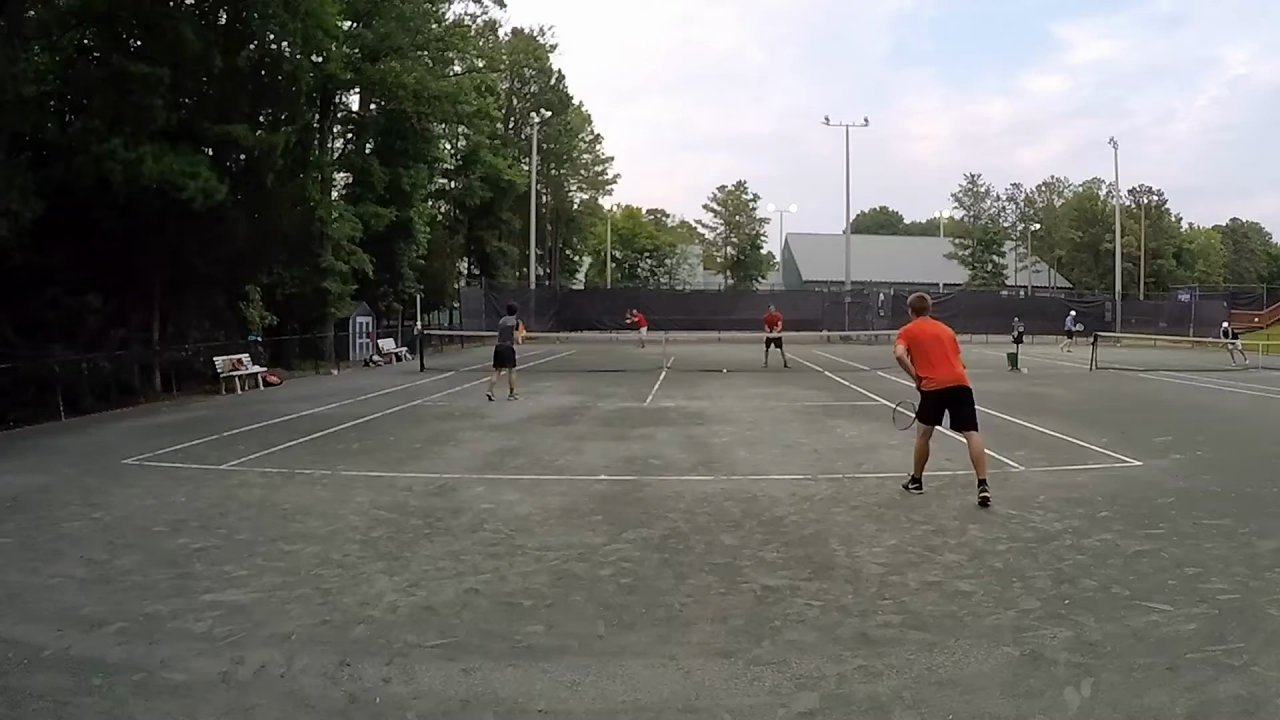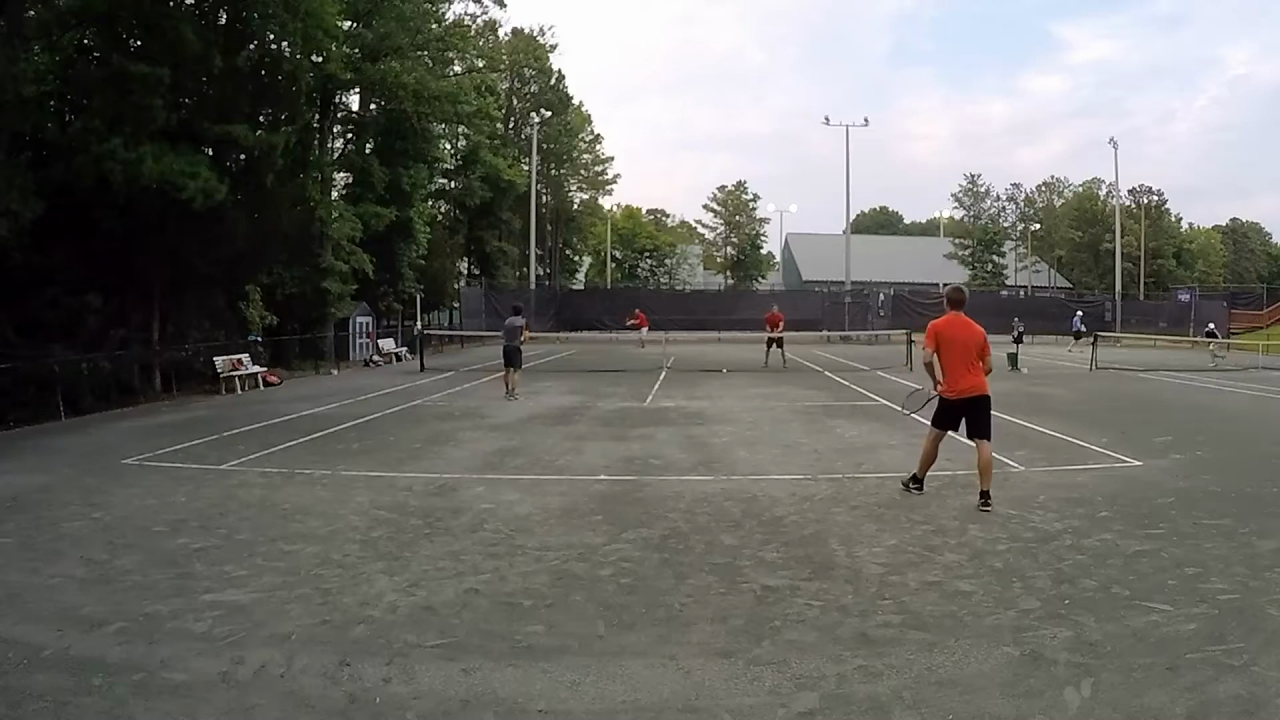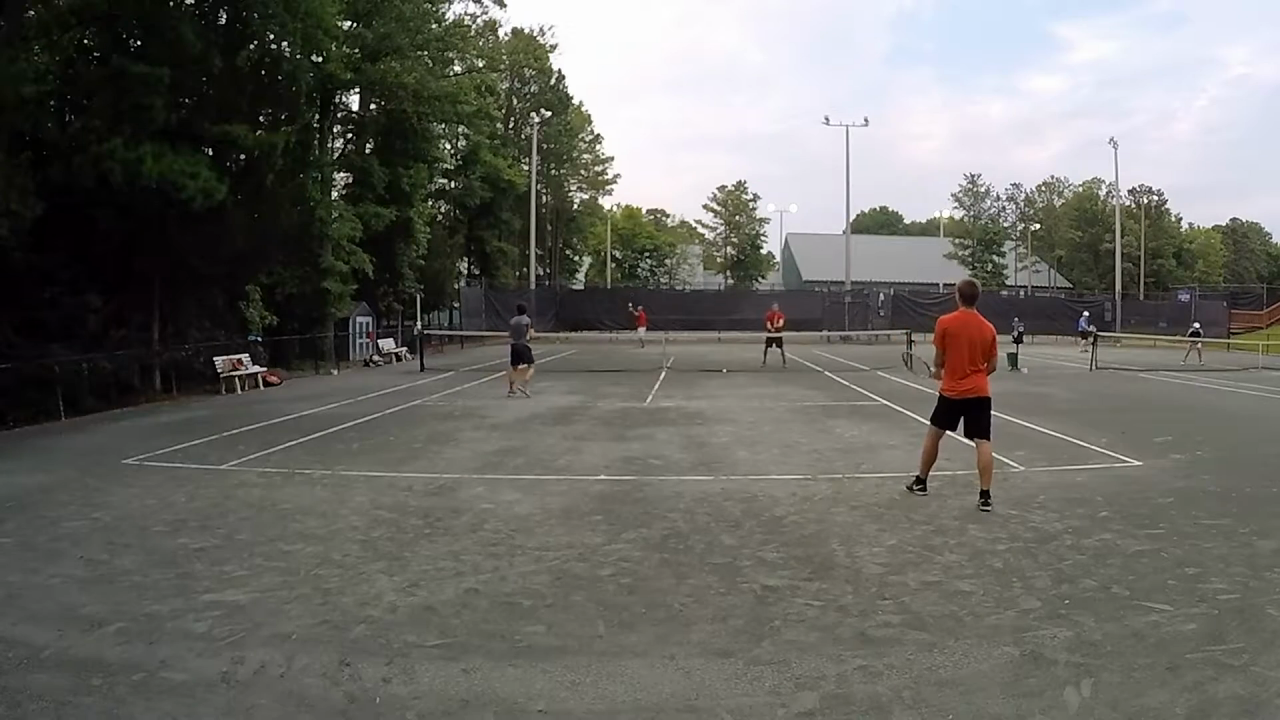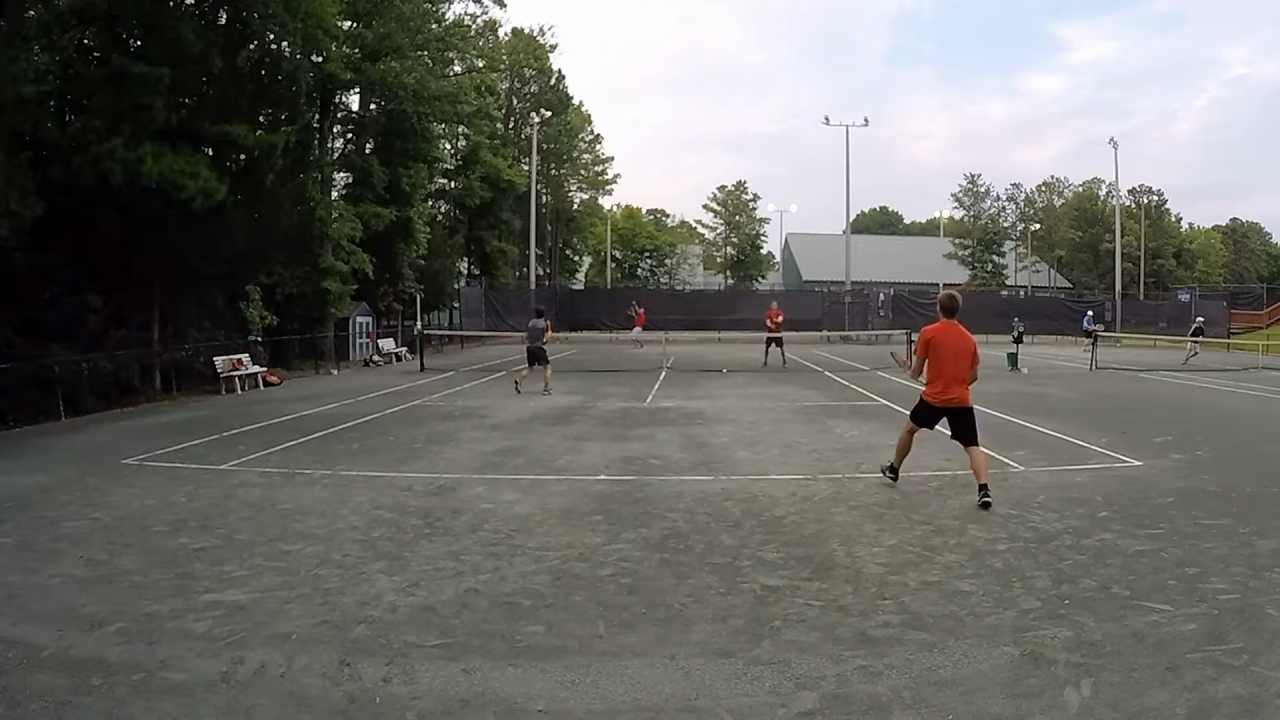
dt=0.4s
person 1, frame 1
left shoulder: (908, 331)
right shoulder: (946, 329)
left elbow: (900, 354)
left wrist: (916, 377)
left hip: (933, 387)
right hip: (960, 384)
left knee: (923, 434)
right knee: (971, 434)
left ankle: (916, 481)
right ankle: (983, 485)
person 1, frame 2
left shoulder: (936, 326)
right shoulder: (978, 330)
left elbow: (928, 360)
right elbow: (988, 366)
left wrist: (936, 382)
left hip: (952, 393)
right hip: (980, 392)
left knee: (934, 437)
right knee: (983, 443)
left ankle: (917, 481)
right ankle: (985, 496)
person 1, frame 3
left shoulder: (945, 322)
right shoulder: (988, 328)
left elbow: (939, 360)
right elbow: (992, 366)
left wrist: (937, 373)
left hip: (952, 392)
right hip: (980, 393)
left knee: (933, 435)
right knee: (983, 443)
left ankle: (920, 482)
right ankle: (985, 495)
person 1, frame 4
left shoulder: (928, 333)
right shoulder: (969, 338)
left elbow: (917, 370)
right elbow: (973, 376)
left wrist: (913, 371)
left hip: (933, 399)
right hip: (962, 401)
left knee: (909, 429)
right knee: (972, 446)
left ankle: (893, 470)
right ankle: (984, 489)
